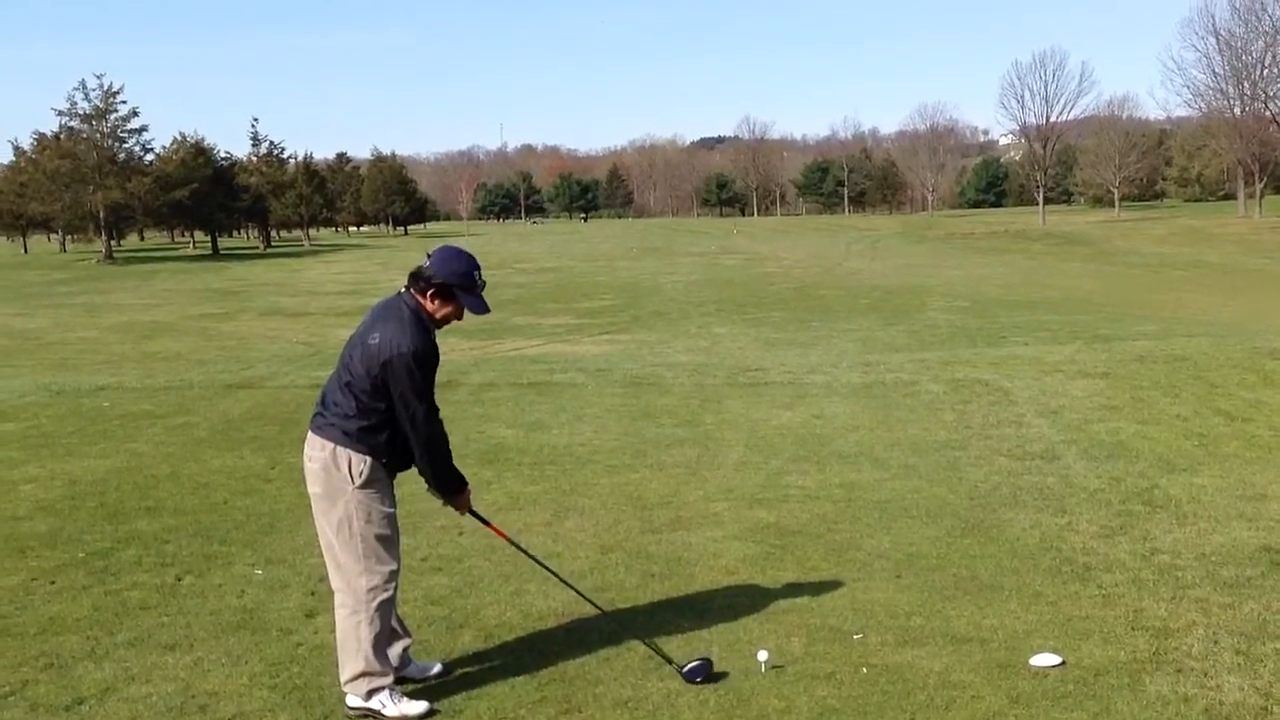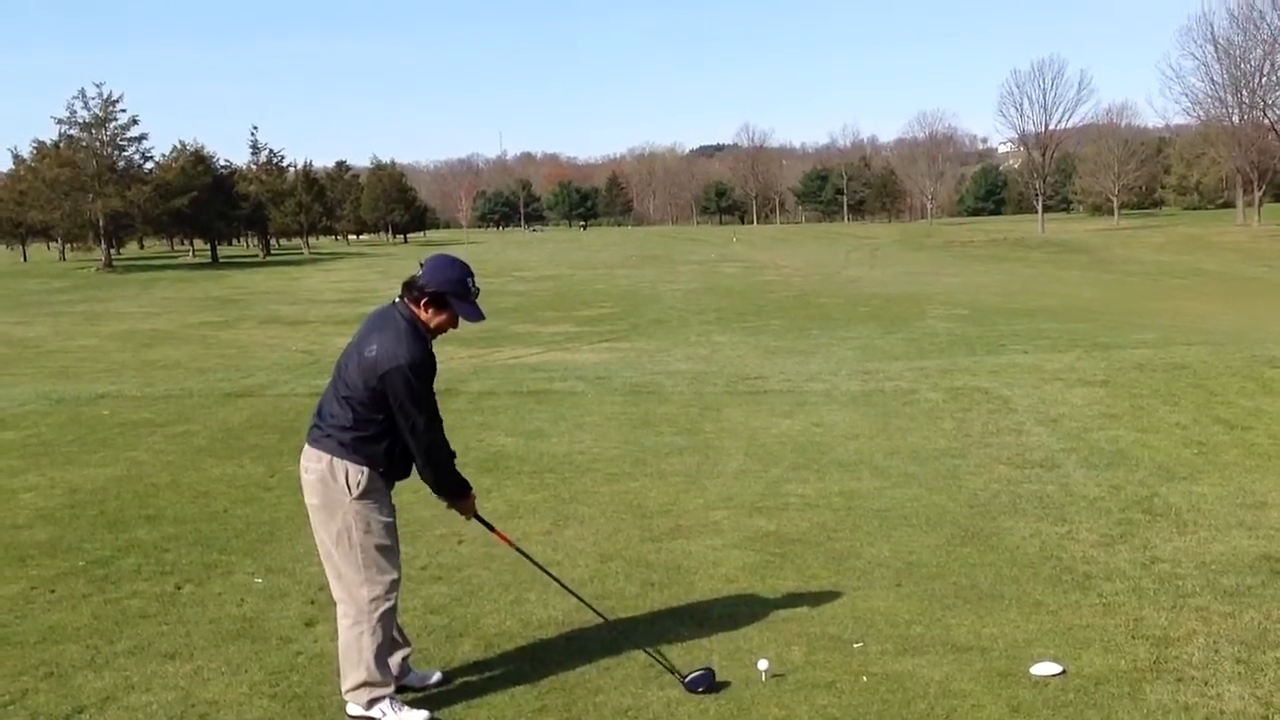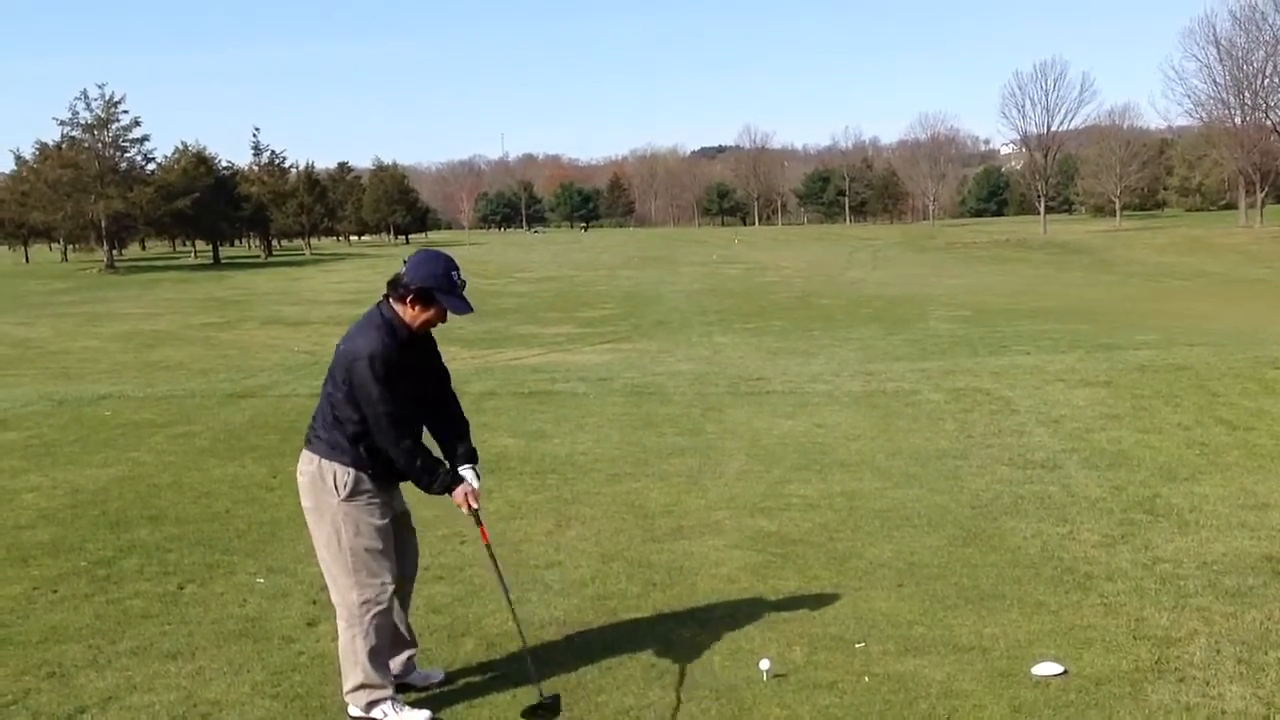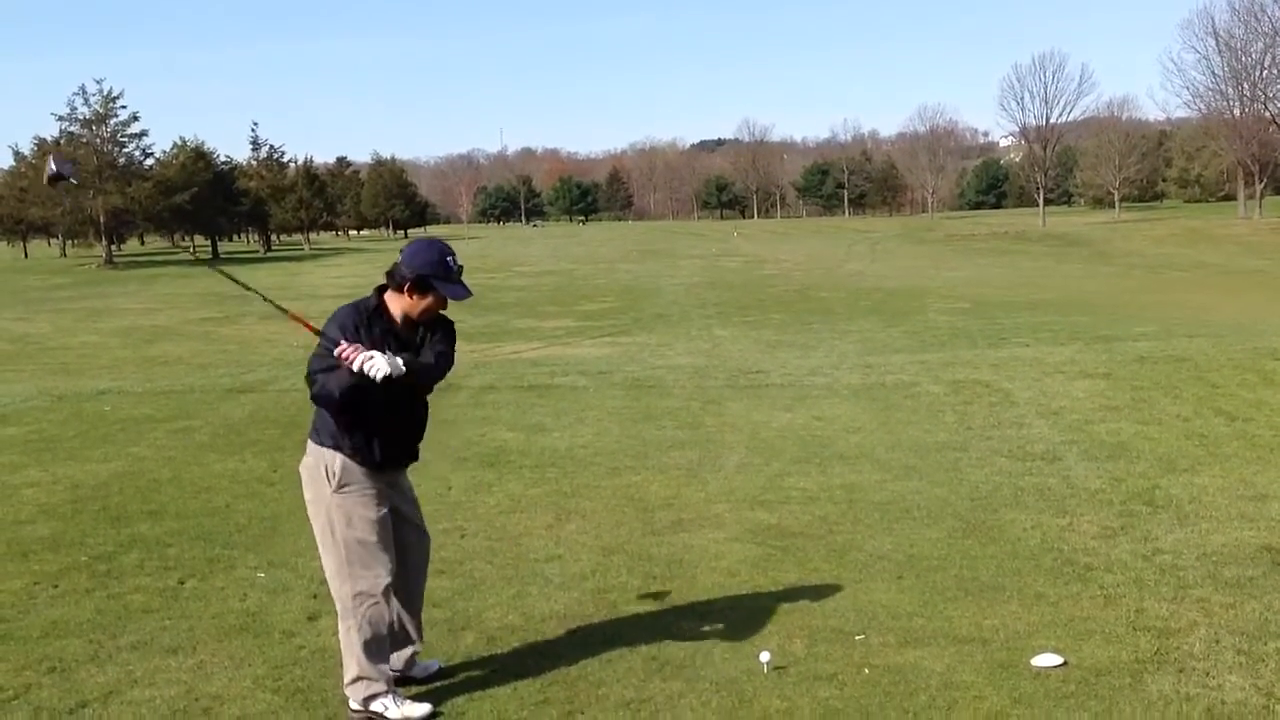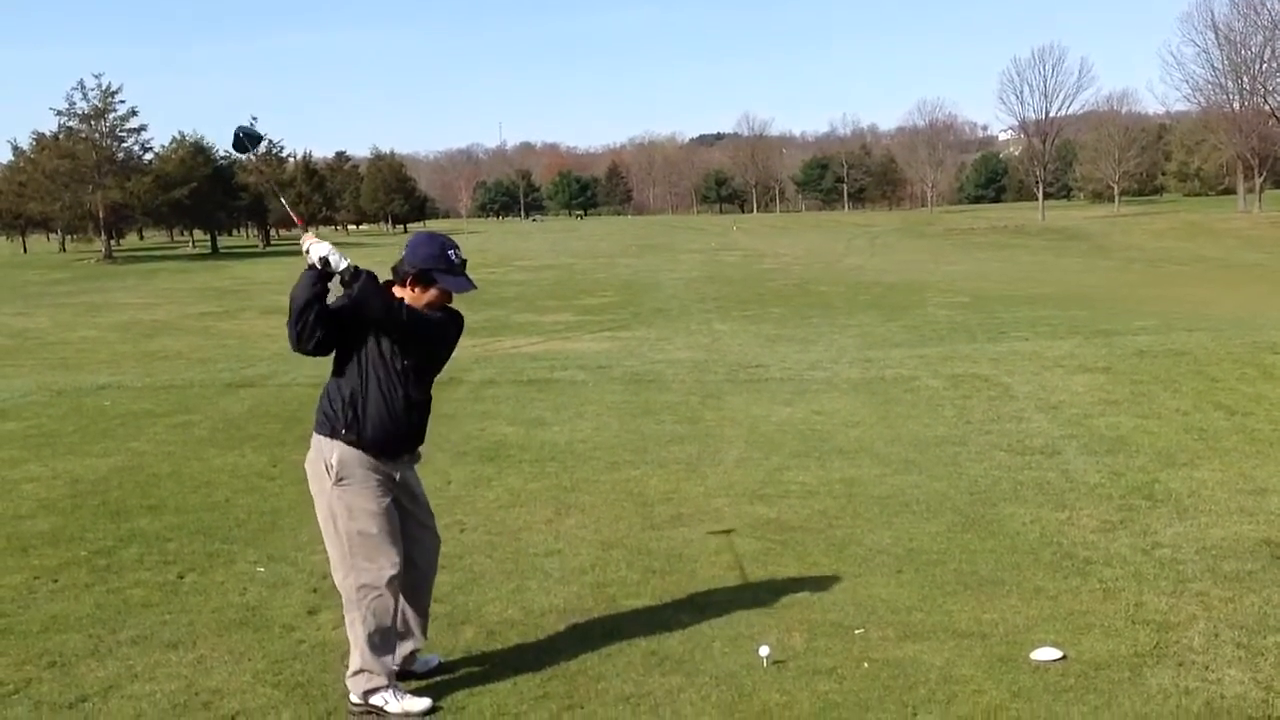
dt=0.3s
person 1, frame 1
left shoulder: (397, 310)
right shoulder: (407, 343)
left elbow: (413, 419)
right elbow: (421, 424)
left wrist: (441, 478)
right wrist: (451, 485)
left hip: (350, 451)
right hip: (348, 460)
left knee: (379, 567)
right knee: (367, 574)
left ankle: (391, 657)
person 1, frame 2
left shoulder: (392, 321)
right shoulder: (402, 355)
left elbow: (422, 422)
right elbow: (422, 435)
left wrist: (449, 481)
right wrist: (456, 489)
left hip: (354, 465)
right hip: (345, 472)
left knee: (381, 576)
right knee: (368, 585)
left ankle: (391, 666)
person 1, frame 3
left shoulder: (410, 335)
right shoulder: (374, 349)
left elbow: (440, 403)
right elbow: (393, 435)
left wrist: (464, 465)
right wrist: (445, 482)
left hip: (371, 473)
right hip: (340, 475)
left knee: (397, 570)
right knee: (366, 587)
left ankle: (395, 665)
person 1, frame 4
left shoulder: (438, 330)
right shoulder: (353, 320)
left elbow: (429, 371)
right elbow: (322, 390)
left wrist: (389, 366)
right wrist: (355, 372)
left hip: (391, 466)
right hip: (342, 467)
left knee: (410, 561)
right knee: (366, 580)
left ankle: (397, 658)
person 1, frame 5
left shoulder: (443, 323)
right shoulder: (357, 304)
left elbow: (399, 320)
right elbow: (305, 338)
left wrist: (346, 270)
right wrist: (315, 273)
left hip: (397, 459)
right hip: (346, 458)
left knee: (419, 554)
right knee: (373, 572)
left ankle: (400, 653)
